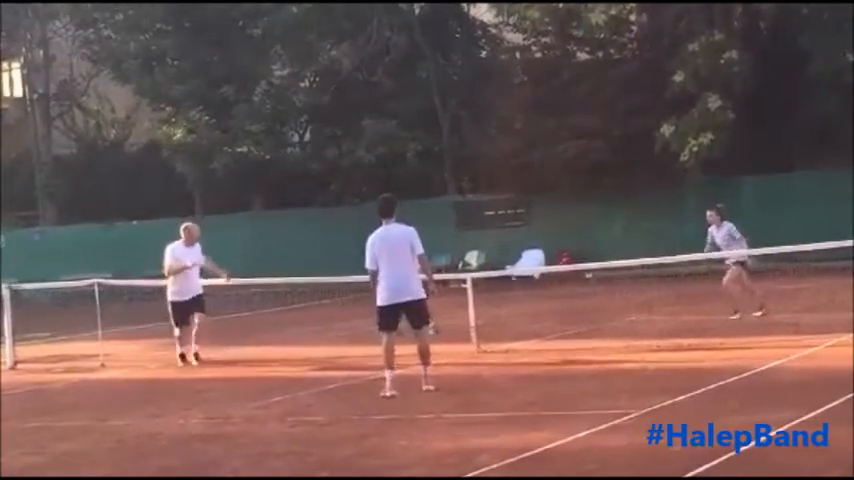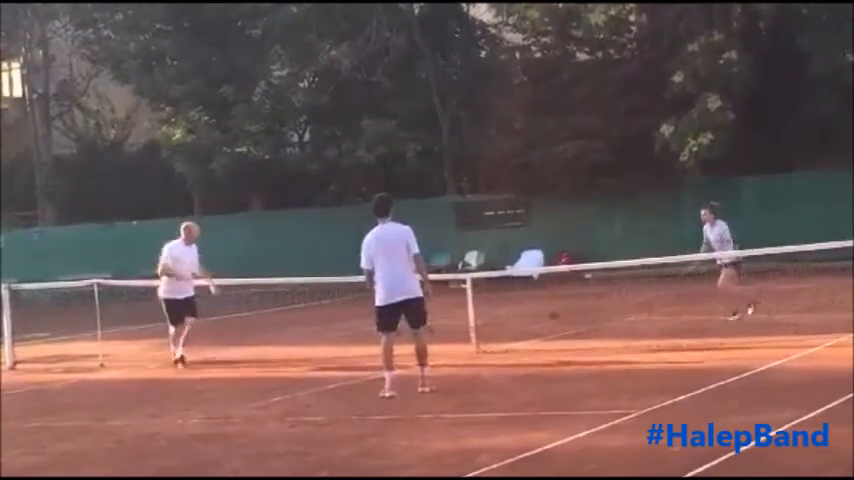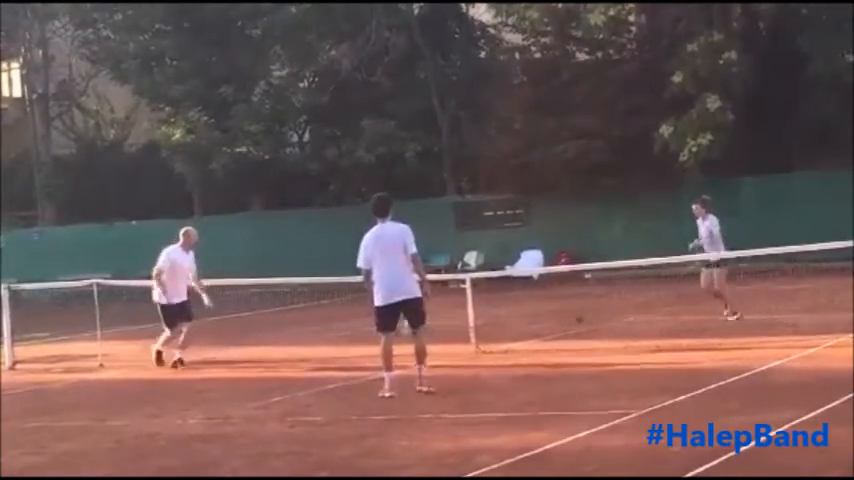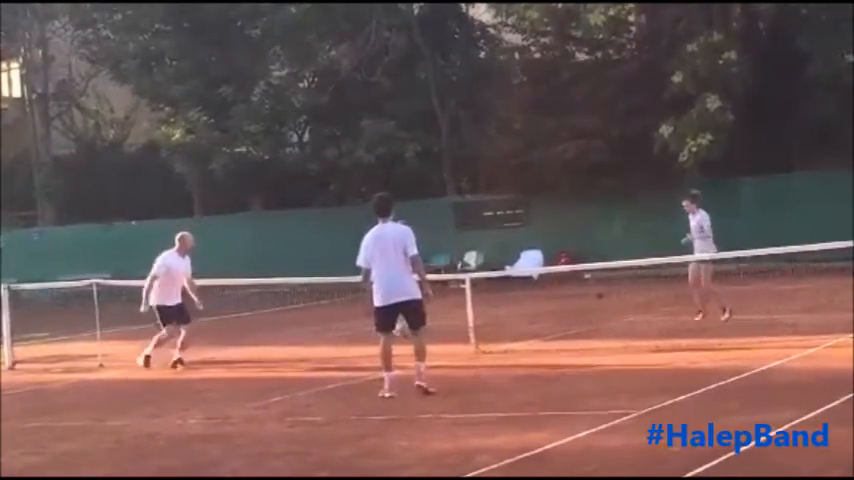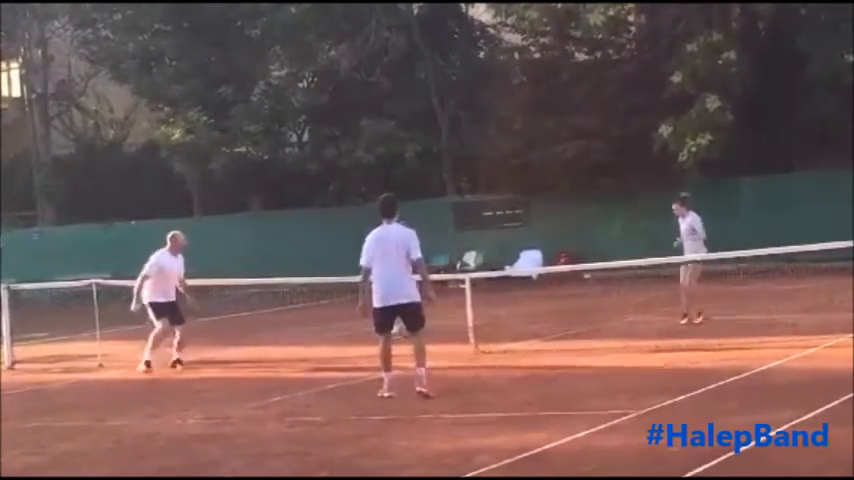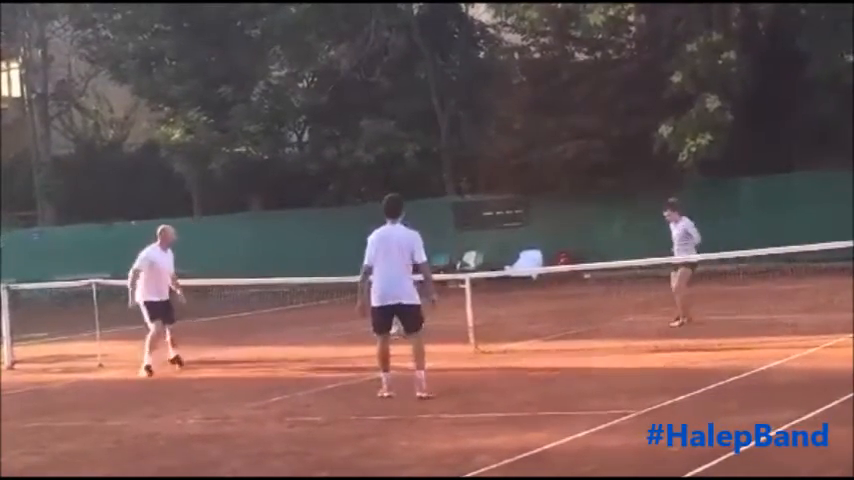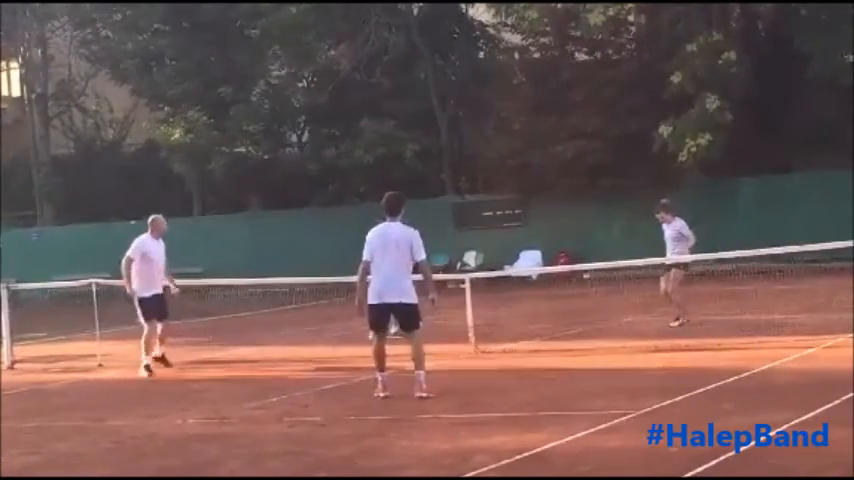
dt=0.1s
person 1, frame 1
left shoulder: (373, 239)
right shoulder: (409, 231)
left elbow: (372, 272)
right elbow: (422, 259)
left wrist: (376, 288)
right wrist: (431, 281)
left hip: (387, 295)
right hip: (413, 292)
left knee: (388, 337)
right knee: (421, 334)
left ankle: (389, 385)
right ankle: (427, 380)
person 1, frame 2
left shoulder: (369, 238)
right shoulder: (404, 230)
left elbow: (368, 272)
right elbow: (417, 258)
left wrist: (375, 289)
right wrist: (426, 282)
left hip: (385, 295)
right hip: (411, 292)
left knee: (387, 337)
right knee: (419, 334)
left ankle: (389, 385)
right ankle: (423, 381)
person 1, frame 3
left shoulder: (368, 238)
right shoulder: (403, 230)
left elbow: (366, 272)
right elbow: (414, 258)
left wrist: (373, 289)
right wrist: (424, 281)
left hip: (383, 295)
right hip: (409, 292)
left knee: (386, 337)
right knee: (418, 333)
left ankle: (388, 385)
right ankle: (421, 380)
person 1, frame 4
left shoulder: (369, 237)
right shoulder: (404, 231)
left elbow: (365, 271)
right elbow: (415, 260)
left wrist: (369, 291)
right wrist: (425, 284)
left hip: (382, 296)
right hip: (408, 292)
left knee: (386, 338)
right knee: (418, 334)
left ankle: (388, 385)
right ankle: (420, 376)
person 1, frame 5
left shoulder: (372, 237)
right shoulder: (408, 234)
left elbow: (365, 271)
right elbow: (418, 263)
left wrist: (362, 298)
right wrist: (428, 288)
left hip: (381, 296)
right hip: (407, 295)
left knee: (385, 339)
right knee: (417, 336)
left ankle: (387, 385)
right ankle: (421, 381)
person 1, frame 6
left shoulder: (375, 236)
right shoulder: (412, 236)
left elbow: (366, 270)
right elbow: (423, 266)
left wrist: (361, 297)
right wrist: (432, 292)
left hip: (380, 296)
right hip: (406, 296)
left knee: (383, 339)
right knee: (416, 338)
left ankle: (386, 386)
right ankle: (421, 385)
person 1, frame 7
left shoulder: (373, 233)
right shoulder: (410, 234)
left elbow: (364, 266)
right elbow: (423, 265)
left wrist: (359, 294)
right wrist: (432, 290)
left hip: (377, 295)
right hip: (404, 294)
left knee: (379, 338)
right knee: (414, 338)
left ankle: (382, 385)
right ankle: (421, 385)
person 2, frame 1
left shoulder: (196, 246)
right shoulder: (172, 249)
left elbow: (204, 261)
right elbow: (168, 272)
left wrist: (220, 272)
right wrist: (187, 266)
left hip: (195, 292)
right hip: (177, 295)
left knee: (199, 320)
right knee: (181, 328)
left ankle: (194, 350)
right ankle: (181, 352)
person 2, frame 2
left shoulder: (193, 248)
right shoulder: (171, 248)
left elbow: (197, 269)
right elbow: (161, 270)
left wrist: (210, 281)
right wrist: (181, 276)
left hip: (188, 293)
right hip: (170, 294)
left knee: (190, 323)
right knee: (176, 327)
left ankle: (180, 355)
right ankle: (174, 350)
person 2, frame 3
left shoulder: (190, 254)
right shoulder: (169, 253)
left elbow: (193, 278)
right elbow: (156, 274)
left wrist: (204, 294)
right wrist: (165, 293)
left hip: (181, 298)
right hip: (165, 299)
left knee: (186, 328)
right knee: (173, 332)
left ankle: (178, 357)
right ankle: (158, 348)
person 2, frame 4
left shoulder: (186, 260)
right shoulder: (166, 259)
left elbow: (188, 281)
right elbow: (151, 279)
left wrist: (196, 298)
right wrist: (145, 302)
left hip: (176, 301)
right hip: (161, 302)
left knee: (185, 330)
right knee: (169, 332)
left ankle: (177, 358)
right ankle: (147, 354)
person 2, frame 5
left shoulder: (179, 259)
right shoulder: (158, 258)
left elbow: (180, 280)
right elbow: (142, 279)
left wrist: (187, 295)
right wrist: (135, 300)
left hip: (170, 299)
right hip: (154, 299)
left knee: (180, 330)
right knee: (163, 328)
left ankle: (176, 358)
right ankle: (146, 360)
person 2, frame 6
left shoulder: (169, 253)
right shoulder: (149, 253)
right elbow: (133, 274)
left wrist: (178, 291)
right wrist: (132, 296)
left hip: (163, 297)
right hip: (148, 298)
left knee: (170, 328)
right knee: (157, 328)
left ankle: (173, 355)
right ankle: (146, 365)
person 2, frame 7
left shoulder: (160, 243)
right shoulder: (141, 243)
right elbow: (125, 263)
left wrist: (171, 282)
right wrist: (129, 285)
left hip: (157, 291)
right hip: (142, 293)
left knee: (162, 324)
right knee: (149, 327)
left ankle: (159, 353)
right ankle: (145, 364)
person 3, frame 1
left shoulder: (729, 227)
right shoulder: (711, 230)
left elbow: (742, 241)
right elbow: (710, 245)
left hip: (739, 259)
right hip: (730, 260)
left knee: (726, 283)
right knee: (746, 286)
left ankle: (737, 310)
right ankle: (761, 307)
person 3, frame 2
left shoulder: (722, 226)
right shoulder: (706, 228)
left elbow: (730, 243)
right elbow: (706, 244)
right wrist: (701, 254)
left hip: (731, 260)
right hip: (721, 261)
left knee: (723, 285)
right knee: (731, 286)
left ankle: (738, 312)
right ankle: (751, 303)
person 3, frame 3
left shoulder: (712, 221)
right shoulder: (699, 221)
left elbow: (717, 239)
left wrist: (700, 242)
right wrist: (695, 244)
left knee: (719, 287)
right knee: (705, 286)
left ankle: (734, 312)
right ankle: (727, 304)
person 3, frame 4
left shoulder: (703, 216)
right shoulder: (691, 216)
left elbow: (708, 234)
left wrist: (693, 237)
right wrist: (690, 238)
left hip: (707, 253)
right hip: (697, 254)
left knee: (706, 284)
right knee: (692, 282)
left ankle: (725, 308)
right ankle: (701, 310)
person 3, frame 5
left shoulder: (694, 218)
right shoulder: (681, 219)
left elbow: (702, 235)
left wrist: (683, 240)
right wrist: (680, 241)
left hip: (696, 255)
right hip: (687, 255)
left knee: (689, 284)
right knee: (683, 285)
left ankle: (699, 312)
right ankle: (686, 314)
person 3, frame 6
left shoulder: (687, 223)
right shoulder: (672, 225)
left elbow: (697, 238)
left wrist: (686, 247)
right wrist: (674, 249)
left hip: (688, 260)
right hip: (677, 260)
left knee: (677, 287)
right knee: (677, 289)
left ankle: (682, 317)
right ankle: (686, 315)
person 3, frame 7
left shoulder: (680, 224)
right shoulder: (664, 226)
left elbow: (692, 239)
left wrist: (684, 249)
left hip: (680, 261)
right hip: (669, 260)
left knee: (672, 289)
right knee: (664, 290)
left ankle: (681, 317)
right ankle: (683, 314)
